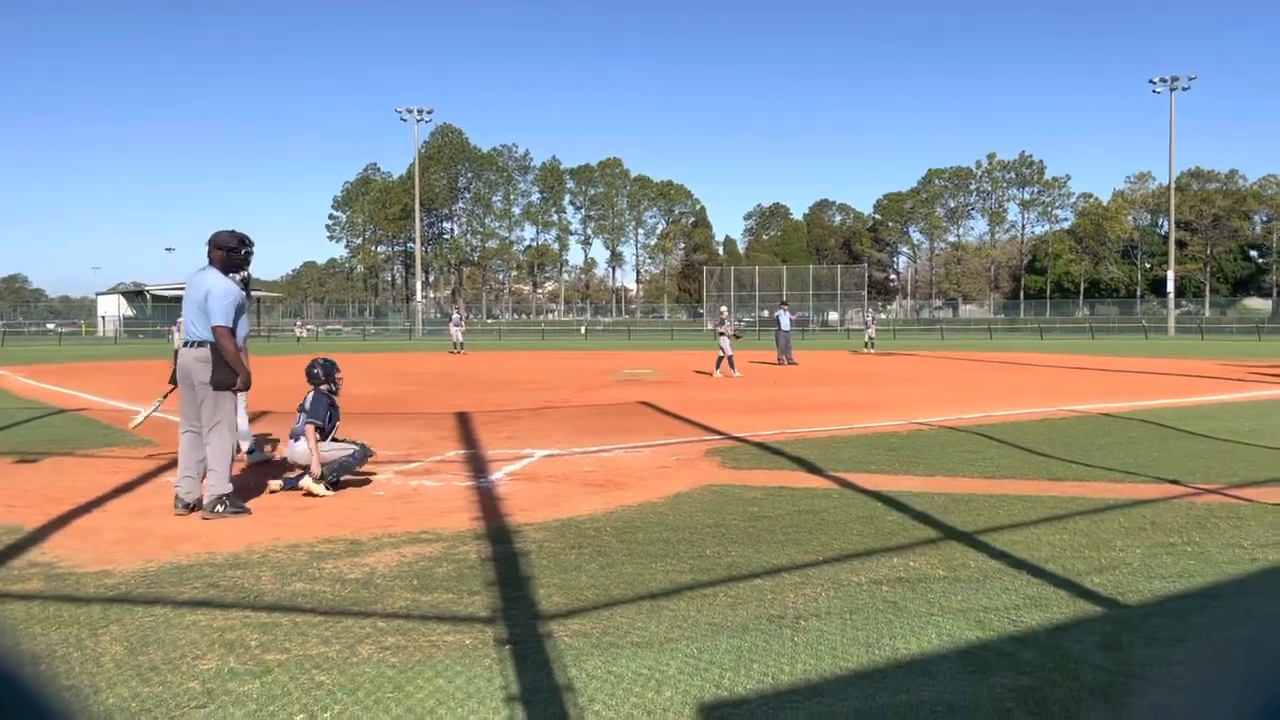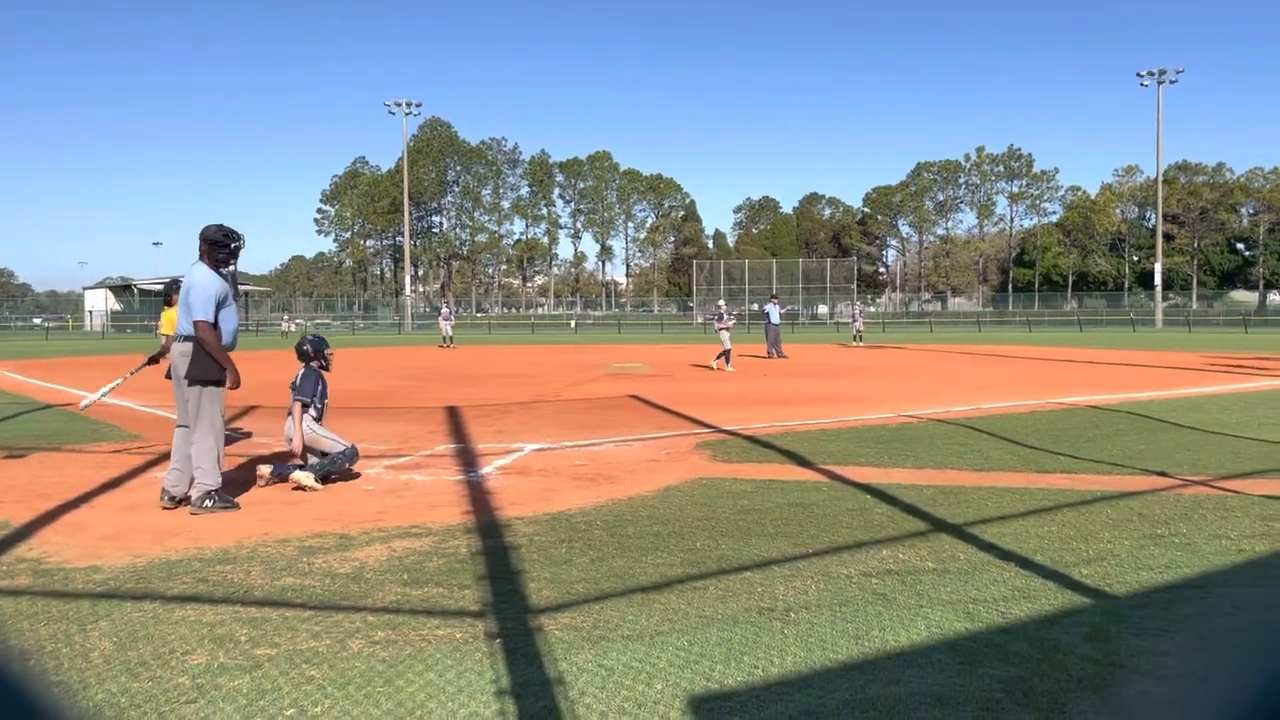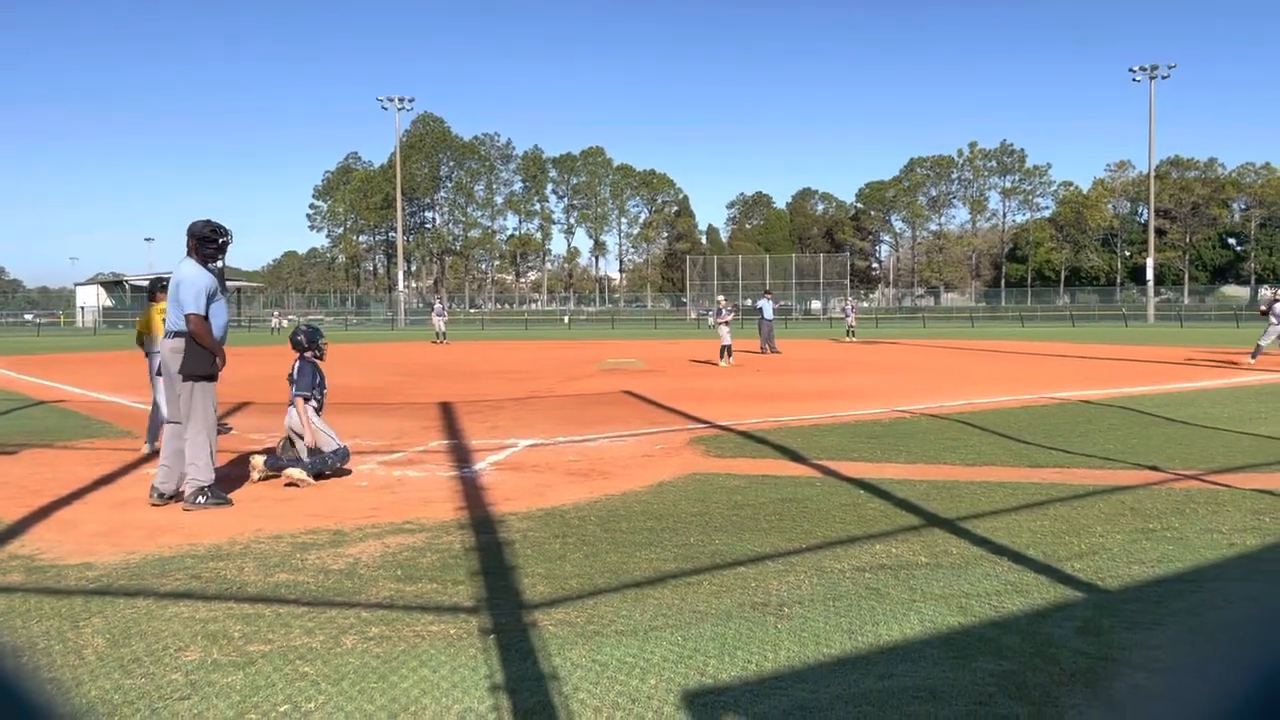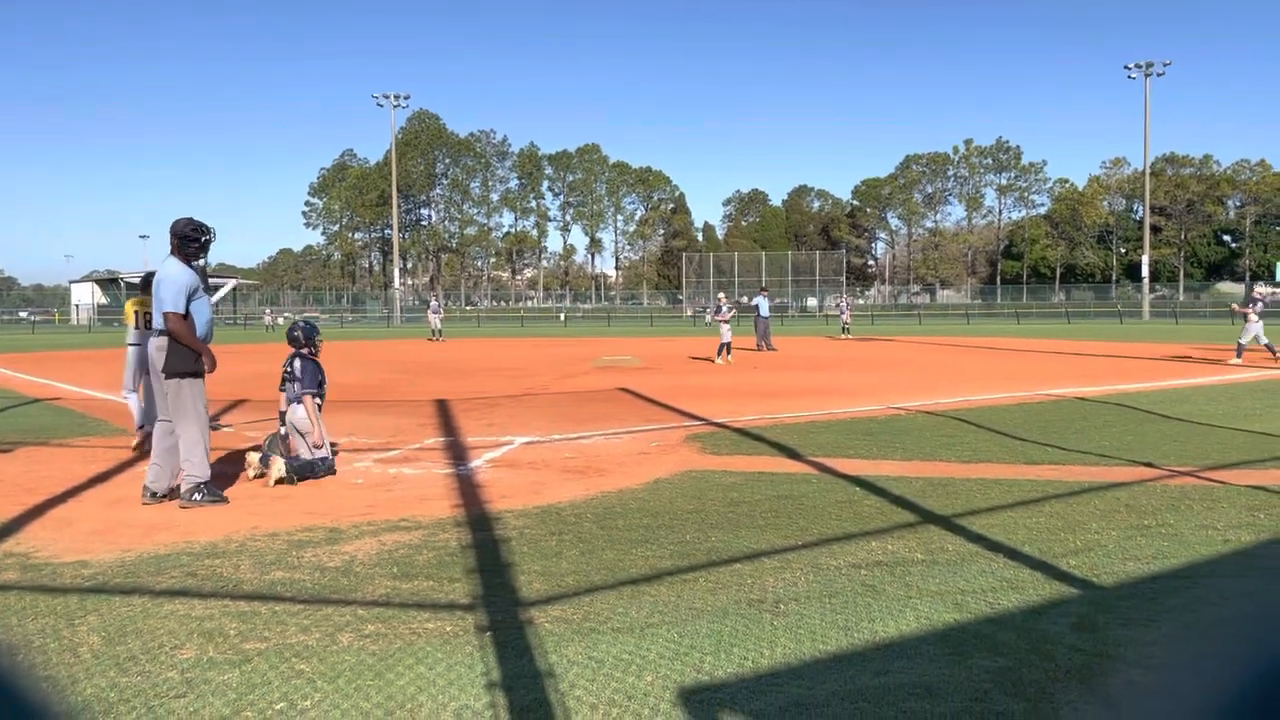
dt=0.3s
person 1, frame 1
left shoulder: (196, 279)
right shoulder: (223, 287)
right elbow: (222, 335)
right wrist: (243, 371)
left hip: (187, 357)
right hip: (211, 361)
left knee: (191, 429)
right knee: (220, 431)
left ankle: (186, 496)
right ankle: (217, 499)
person 1, frame 2
left shoulder: (207, 274)
right shoulder: (207, 281)
right elbow: (204, 331)
right wrist: (229, 366)
left hip: (185, 353)
right hip: (200, 356)
left knee: (188, 424)
right knee: (207, 425)
left ankle: (174, 489)
right ankle: (205, 494)
person 1, frame 3
left shoulder: (194, 270)
right shoulder: (195, 276)
right elbow: (195, 324)
right wrist: (219, 352)
left hip: (176, 349)
right hip: (190, 352)
left knee: (178, 421)
right knee: (200, 421)
left ankle: (165, 487)
right ankle: (198, 489)
person 1, frame 4
left shoulder: (183, 269)
right shoulder: (176, 274)
right elbow: (173, 323)
right wrist: (204, 350)
left hip: (168, 351)
right hip: (176, 352)
left knee: (169, 419)
right knee: (192, 418)
left ankle: (157, 485)
right ankle: (195, 487)
